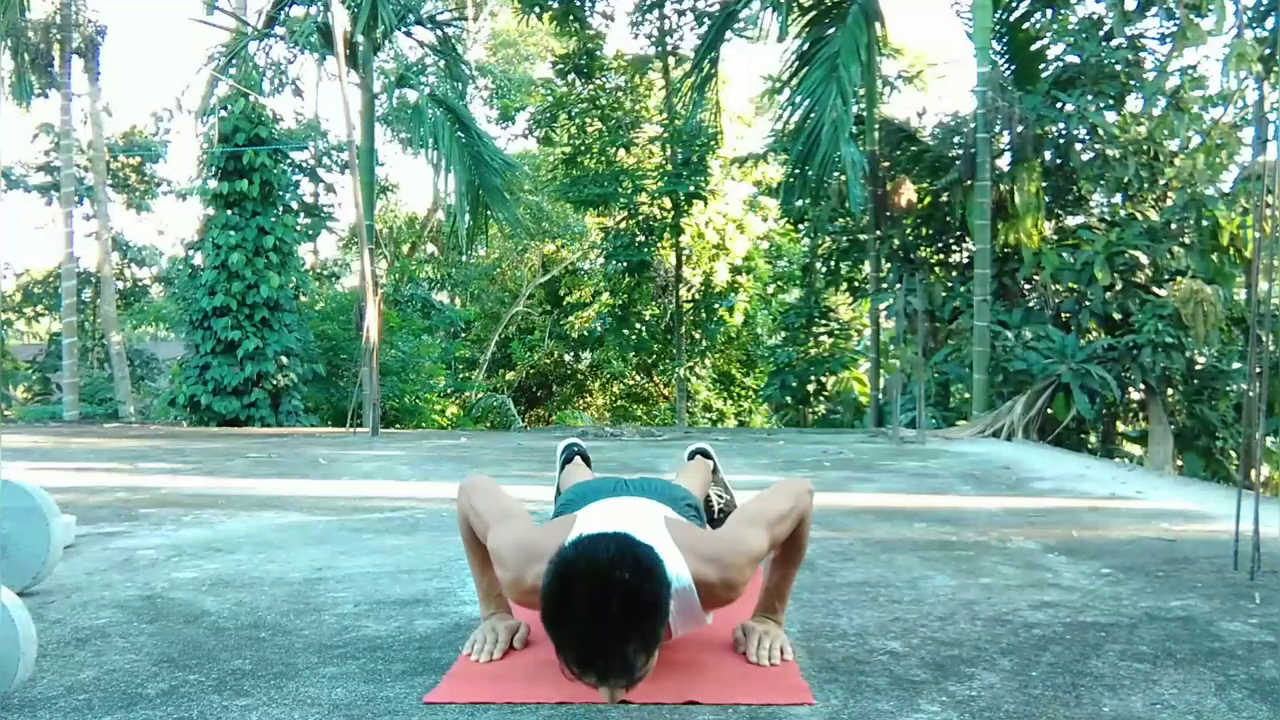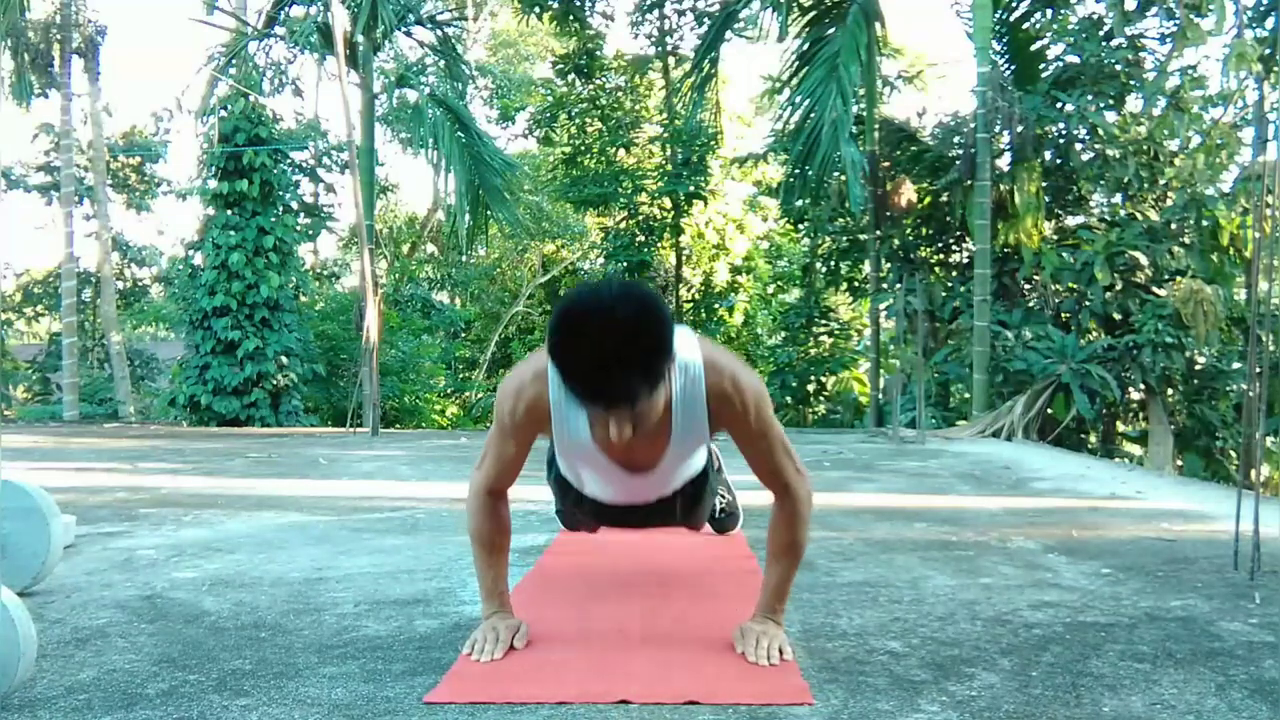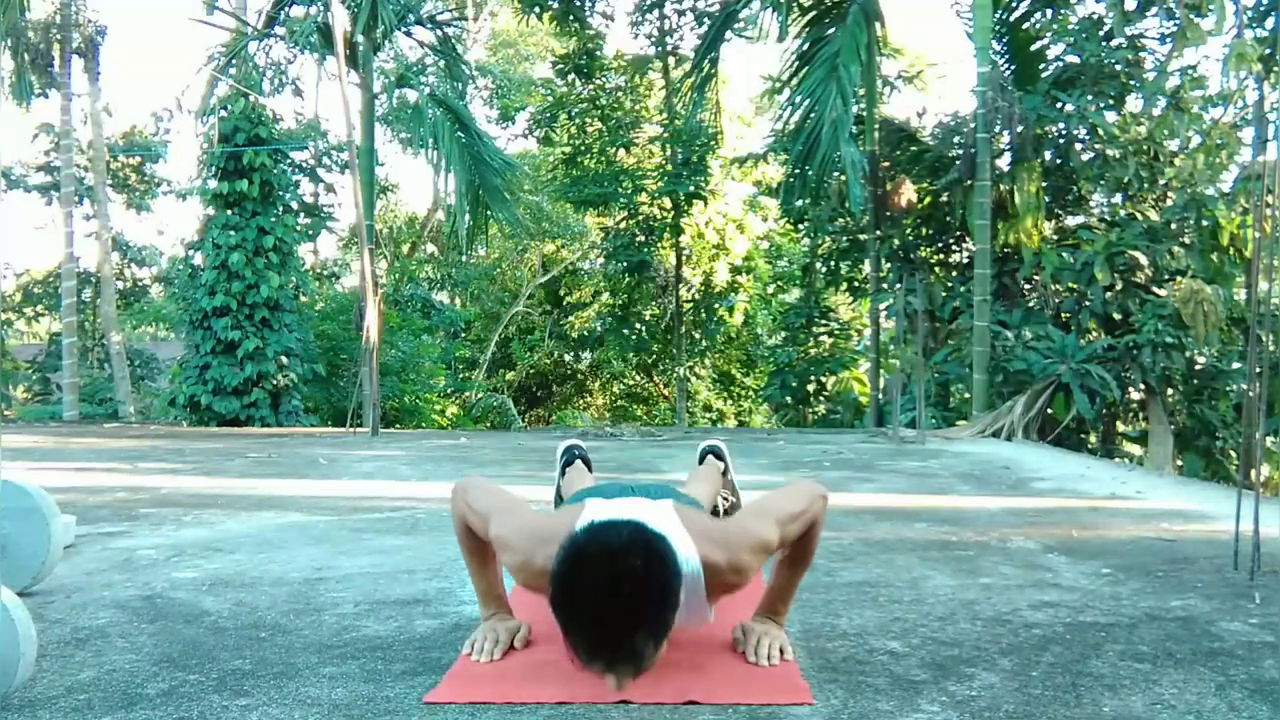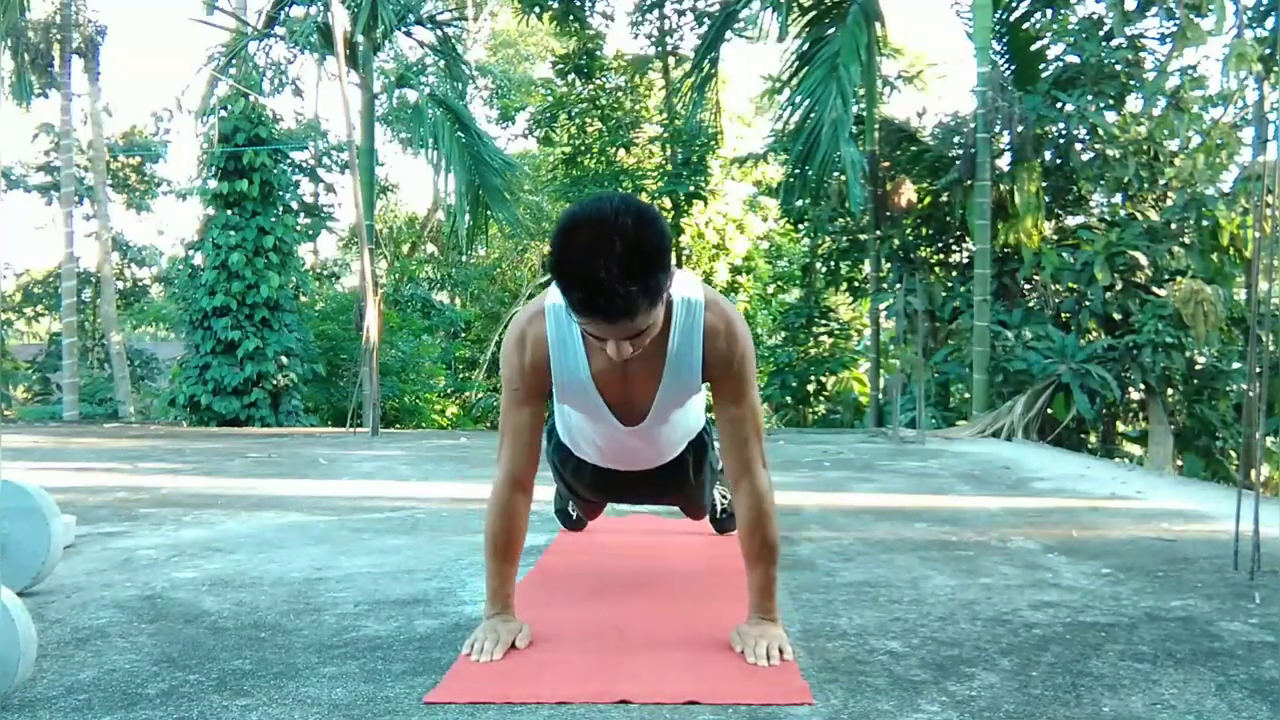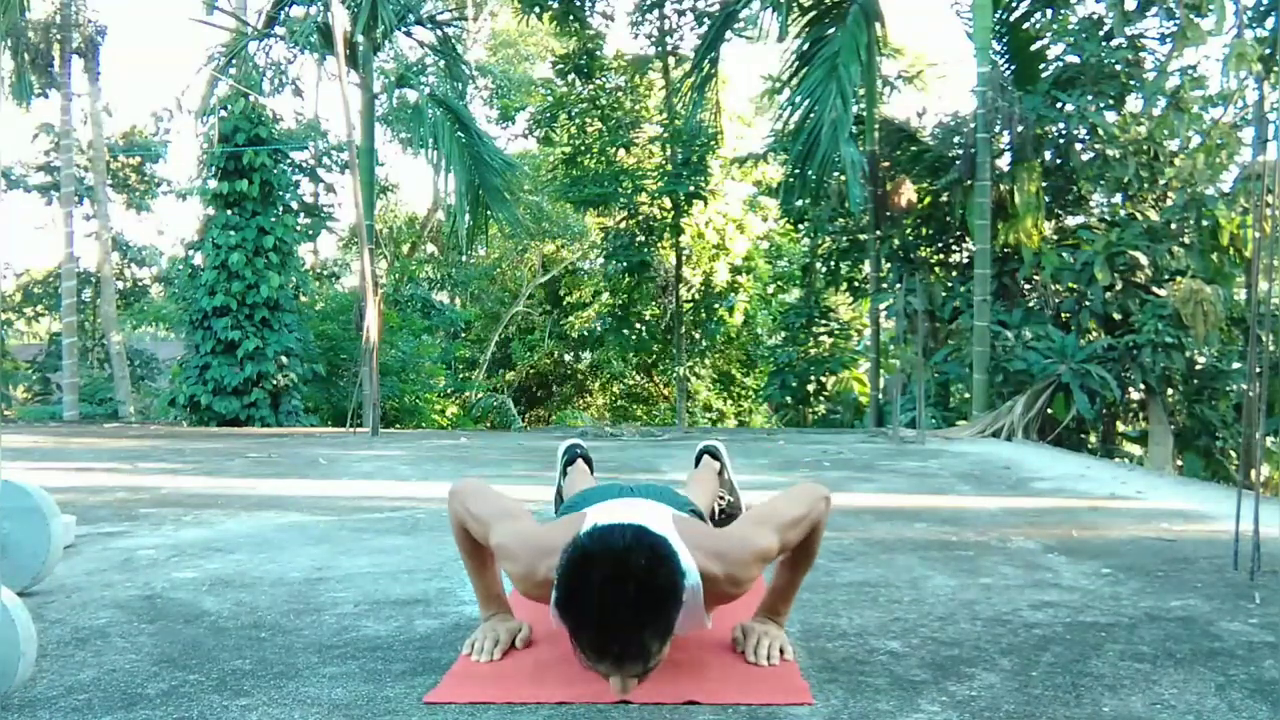
dt=1s
person 1, frame 1
left shoulder: (717, 573)
right shoulder: (526, 573)
left elbow: (800, 494)
right elbow: (471, 490)
left wrist: (770, 616)
right wrist: (493, 611)
left hip: (668, 506)
right hip: (584, 504)
left ankle: (701, 463)
right ankle: (573, 460)
person 1, frame 2
left shoulder: (723, 381)
right shoulder: (531, 388)
left elbow: (790, 491)
right elbow: (487, 490)
left wrist: (769, 616)
right wrist: (496, 611)
left hip: (680, 488)
right hip: (584, 492)
left knee: (700, 520)
right knee: (580, 525)
left ankle: (713, 480)
person 1, frame 3
left shoulder: (723, 559)
right shoulder: (534, 557)
left elbow: (813, 497)
right elbow: (464, 495)
left wrist: (770, 617)
right wrist: (494, 613)
left hip: (672, 507)
right hip: (589, 508)
left ankle: (713, 465)
right ankle: (572, 465)
person 1, frame 4
left shoulder: (717, 324)
right shoulder: (532, 332)
left elbow: (750, 475)
right elbow: (514, 480)
left wrist: (763, 617)
right wrist: (498, 612)
left hip: (680, 455)
right hip: (581, 457)
left knee: (704, 507)
right knee: (579, 514)
left ankle: (716, 485)
right ankle: (573, 499)
person 1, frame 5
left shoulder: (721, 568)
right shoulder: (537, 565)
left elbow: (815, 500)
right elbow: (462, 497)
left wrist: (768, 619)
right wrist: (496, 615)
left hip: (671, 510)
right hip: (590, 512)
left ankle: (710, 466)
right ankle: (576, 466)
